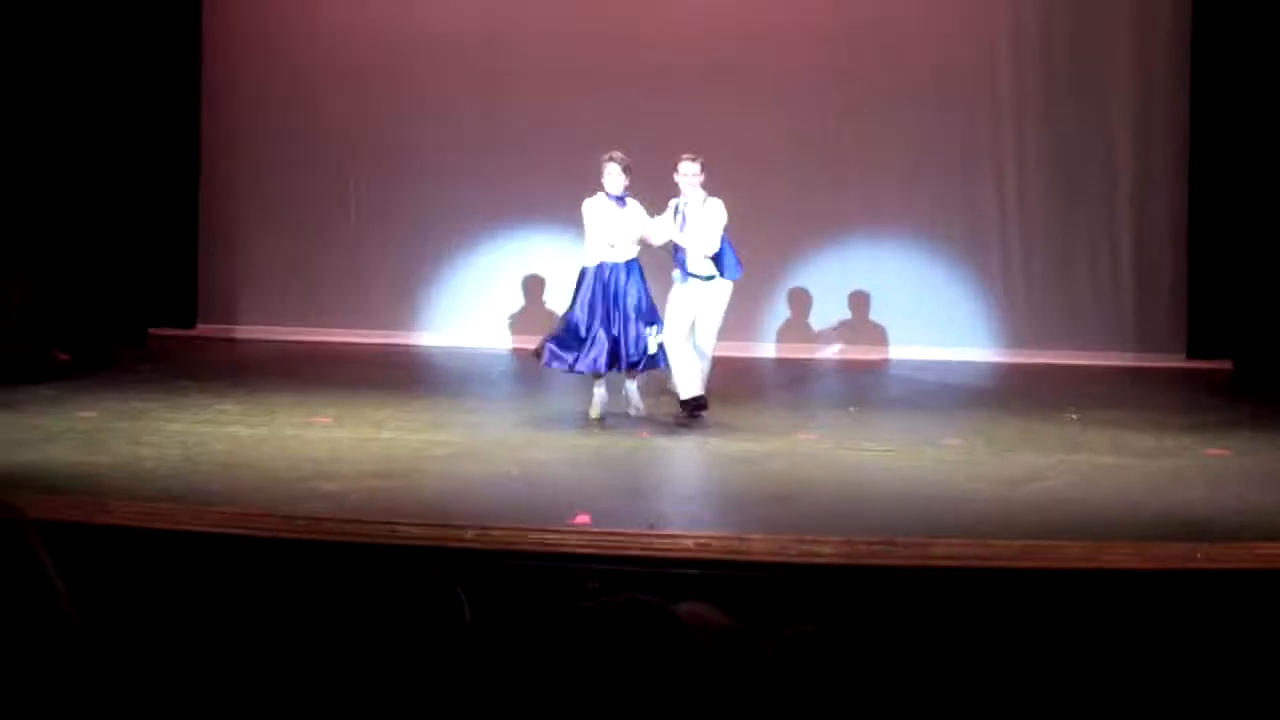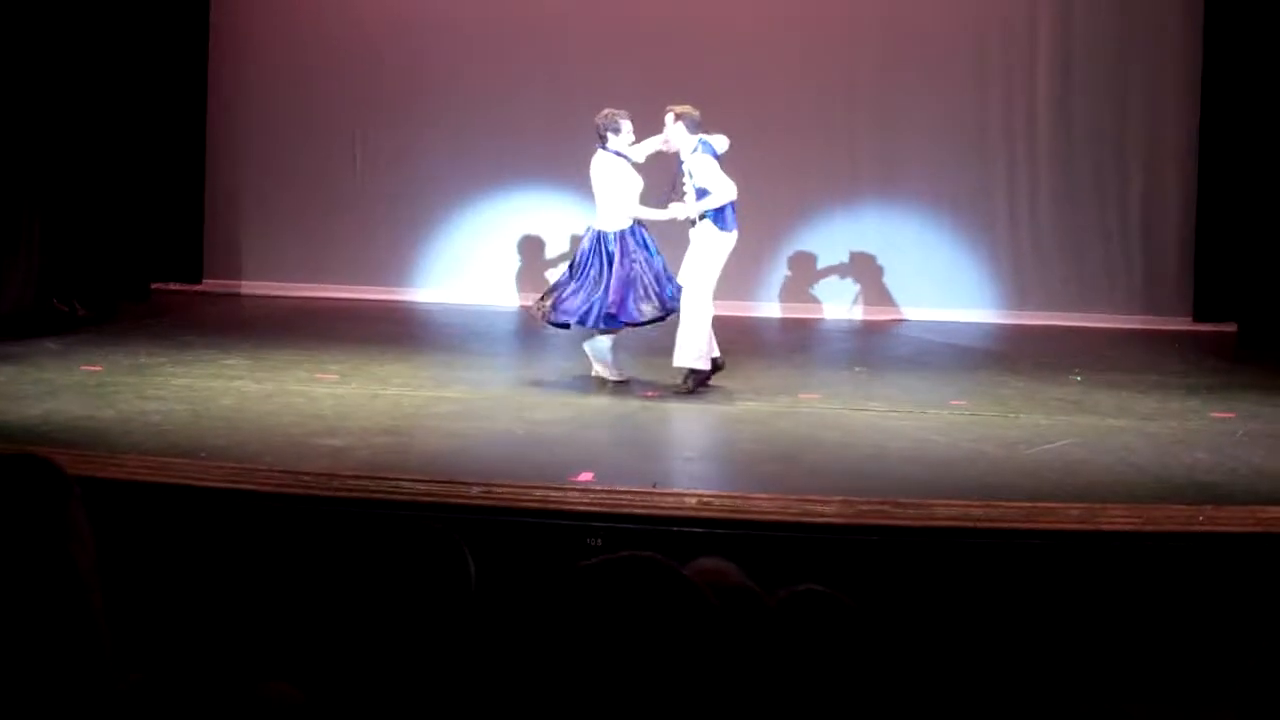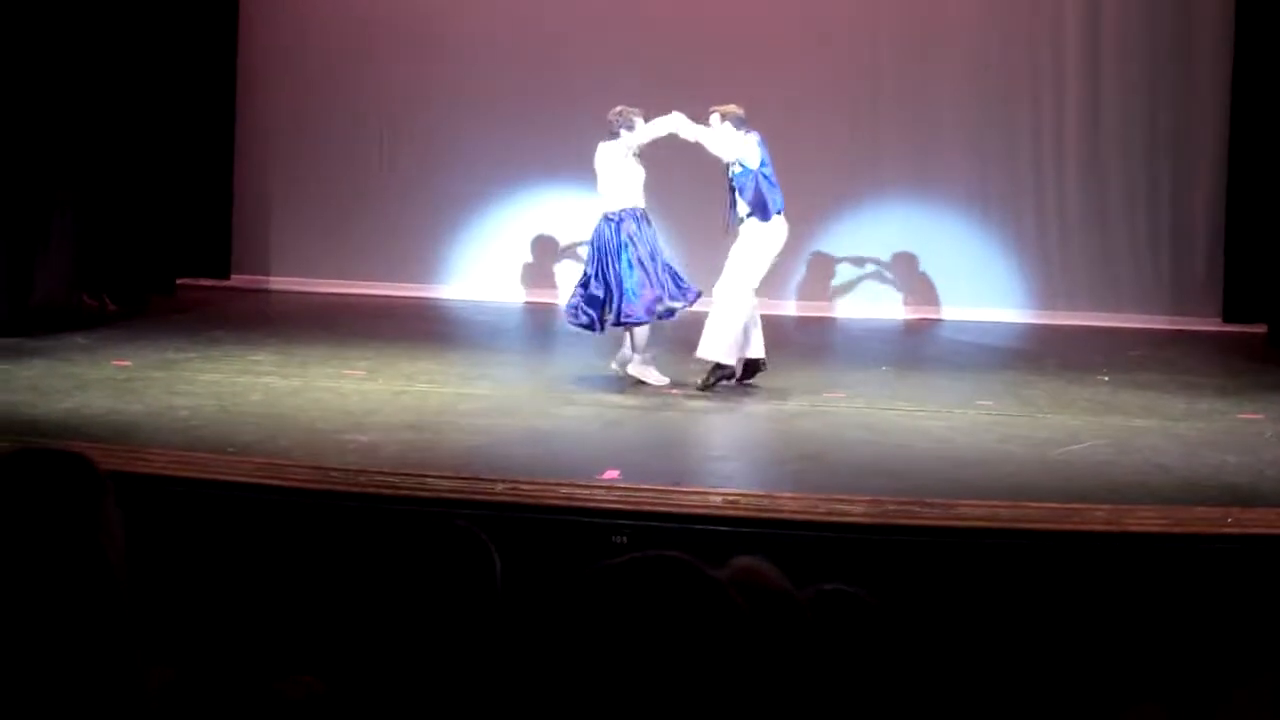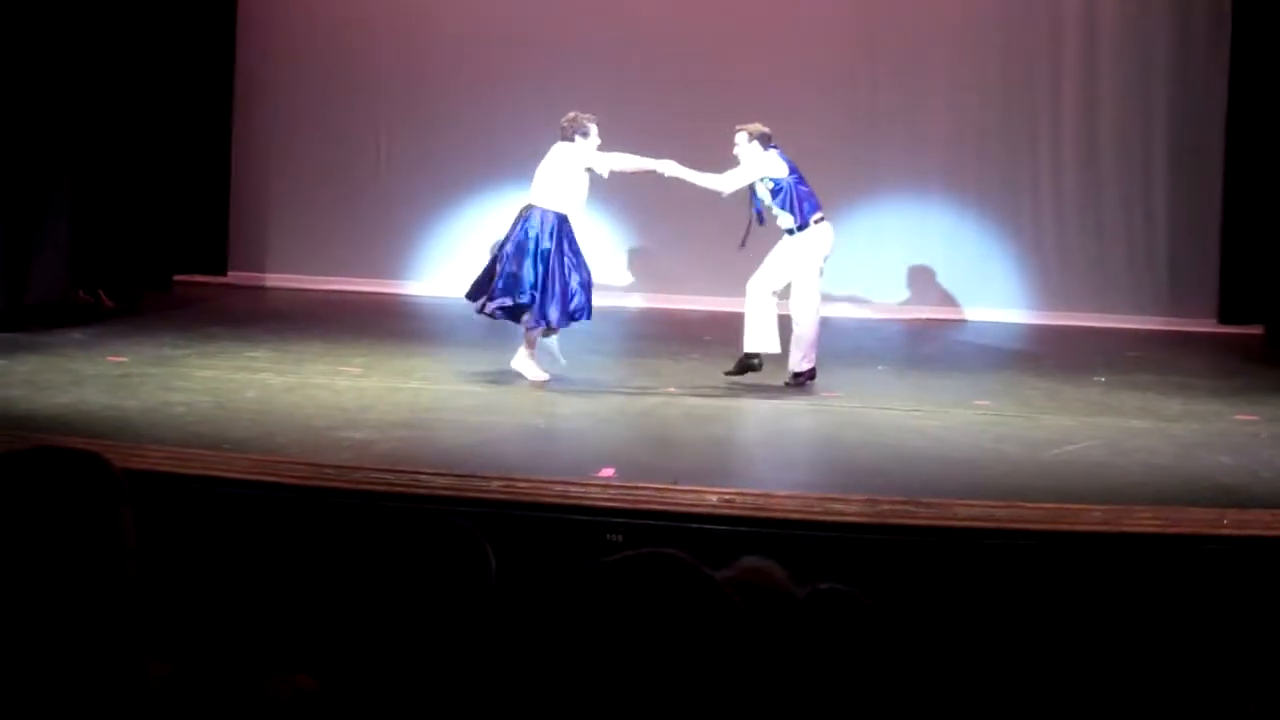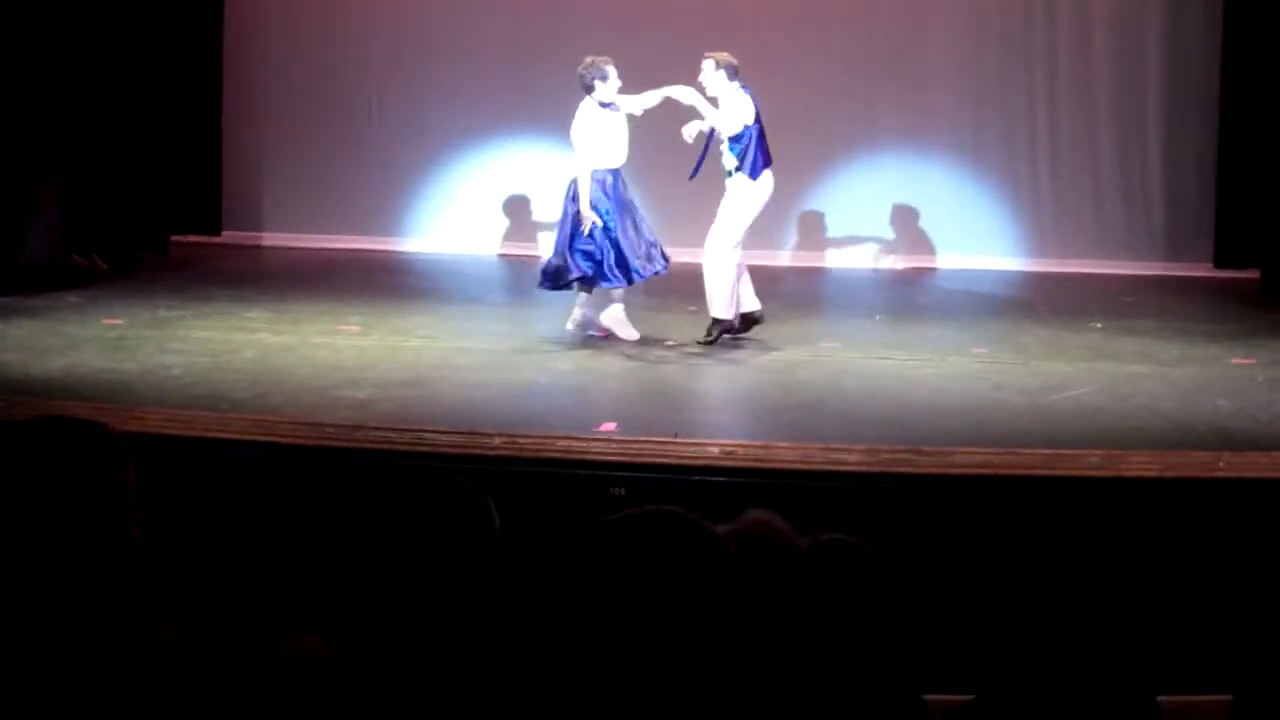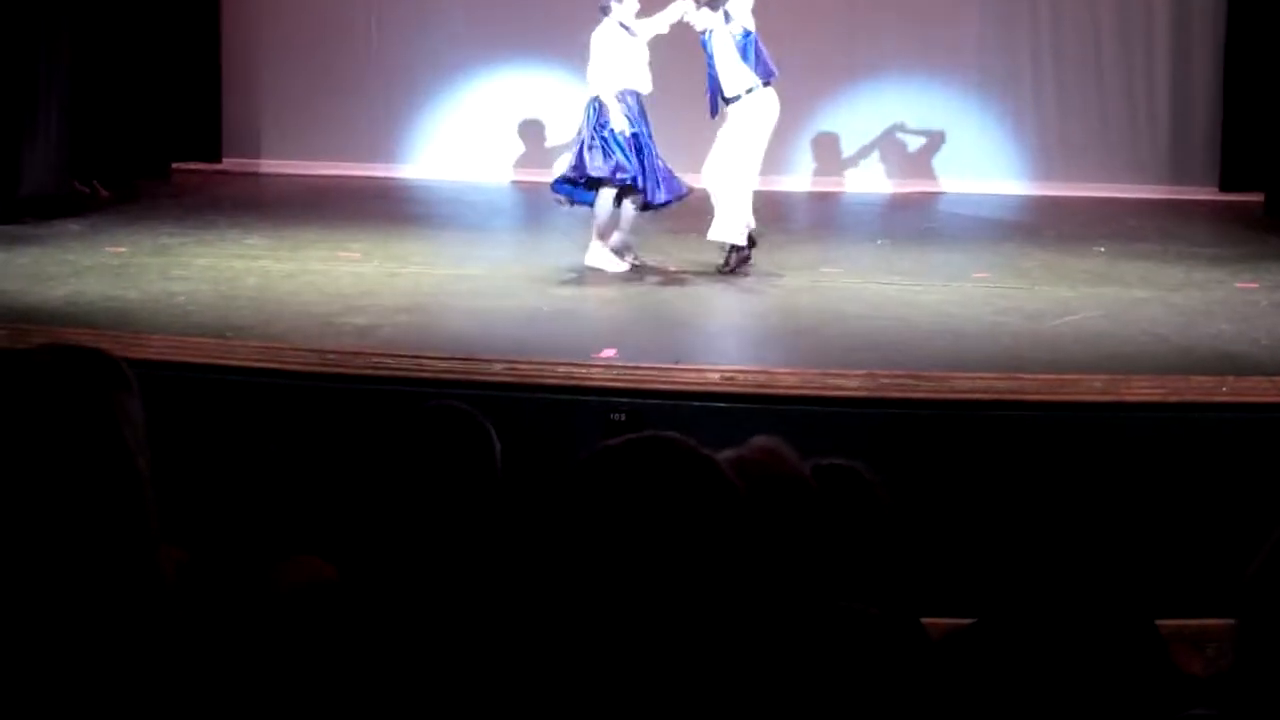
dt=0.7s
person 1, frame 1
left shoulder: (714, 206)
right shoulder: (674, 206)
left elbow: (710, 247)
right elbow: (658, 238)
left wrist: (675, 235)
right wrist: (656, 229)
left hip: (714, 282)
right hip: (686, 279)
left knee: (703, 342)
right knee: (674, 335)
left ankle: (692, 394)
right ankle: (692, 395)
person 1, frame 2
left shoulder: (699, 159)
right shoulder: (699, 147)
left elbow: (729, 191)
left wrist: (690, 208)
left hip: (712, 232)
right hip: (707, 233)
left knee: (693, 297)
right knee: (696, 297)
left ankle: (696, 366)
right ankle: (709, 358)
person 1, frame 3
left shoulder: (749, 142)
right shoulder: (740, 146)
left elbow: (728, 152)
right elbow: (723, 148)
left wrist: (697, 132)
right wrist: (697, 133)
left hip: (763, 228)
right hip: (758, 229)
left knee: (730, 292)
right knee: (741, 292)
left ankle: (724, 360)
right ankle: (753, 357)
person 1, frame 4
left shoulder: (770, 160)
right shoulder: (759, 169)
left elbow: (724, 183)
right elbow: (727, 185)
left wrist: (682, 172)
left hip: (812, 235)
right hip: (793, 238)
left knee: (802, 302)
right knee: (758, 287)
left ankle: (803, 368)
right ankle: (753, 354)
person 1, frame 5
left shoulder: (741, 100)
right shoulder: (728, 101)
left elbow: (728, 128)
right elbow: (717, 124)
left wrist: (697, 101)
right wrist: (697, 124)
left hip: (749, 183)
right hip: (741, 183)
left knee: (718, 248)
right knee: (726, 248)
left ankle: (723, 317)
right ankle: (748, 310)
person 1, frame 6
right shoulder: (708, 37)
left hip: (758, 104)
right hip: (736, 110)
left knee: (738, 173)
right knee: (715, 172)
left ankle: (737, 244)
right ankle: (742, 232)
person 2, frame 1
left shoulder: (635, 207)
right shoulder: (591, 205)
right elbow: (610, 237)
left wrist: (646, 233)
right wrist: (636, 232)
left hip: (628, 275)
right hip: (599, 275)
left knee: (632, 334)
right knee: (596, 335)
left ankle: (631, 389)
right ankle: (599, 393)
person 2, frame 2
left shoulder: (610, 159)
right shoulder: (610, 166)
left elbow: (647, 146)
right elbow: (627, 208)
right wrist: (666, 213)
left hip: (616, 235)
right hip: (615, 237)
left knee: (620, 298)
right knee: (632, 297)
left ankle: (604, 358)
right ankle: (599, 344)
person 2, frame 3
left shoulder: (623, 153)
right shoulder: (608, 151)
right elbow: (639, 138)
right wrist: (670, 123)
left hip: (632, 227)
right hip: (623, 227)
left knee: (638, 293)
right knee: (643, 293)
left ankle: (627, 355)
right ankle: (640, 362)
person 2, frame 4
left shoulder: (577, 157)
right shoulder: (564, 152)
left elbow: (608, 163)
right elbow: (612, 160)
left wrist: (652, 164)
right wrist: (653, 164)
left hip: (554, 227)
right hip: (542, 225)
left knee: (566, 289)
right knee: (545, 295)
left ankle: (546, 332)
right ankle: (525, 355)
person 2, frame 5
left shoulder: (612, 104)
right shoulder: (587, 117)
left elbow: (643, 101)
right elbow: (582, 163)
left wrist: (667, 92)
right wrist: (585, 206)
left hip: (610, 184)
right hip: (597, 187)
left knee: (603, 254)
right knee: (618, 251)
left ankle: (581, 315)
right ankle: (615, 312)
person 2, frame 6
left shoulder: (635, 30)
right shoulder: (605, 33)
right elbow: (597, 75)
right wrist: (615, 109)
left hip: (630, 110)
right hip: (613, 111)
left knee: (639, 179)
right knee: (619, 177)
left ankle: (618, 239)
right ankle: (596, 247)
